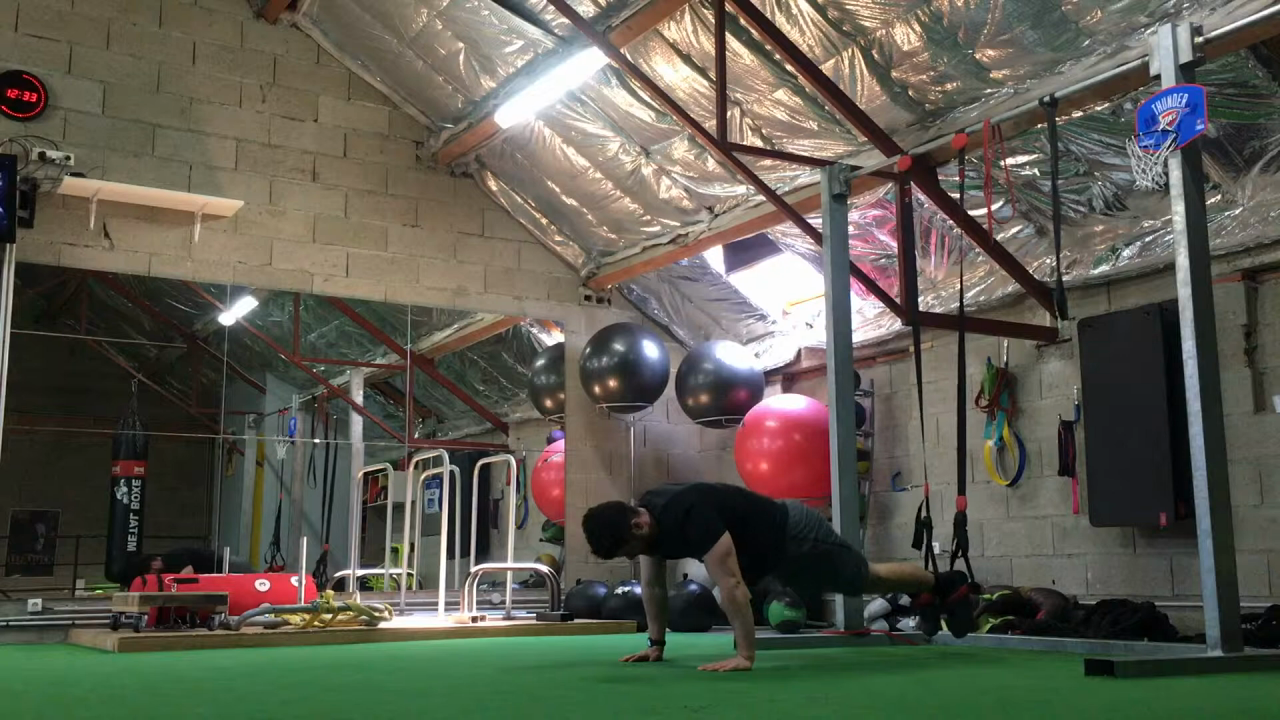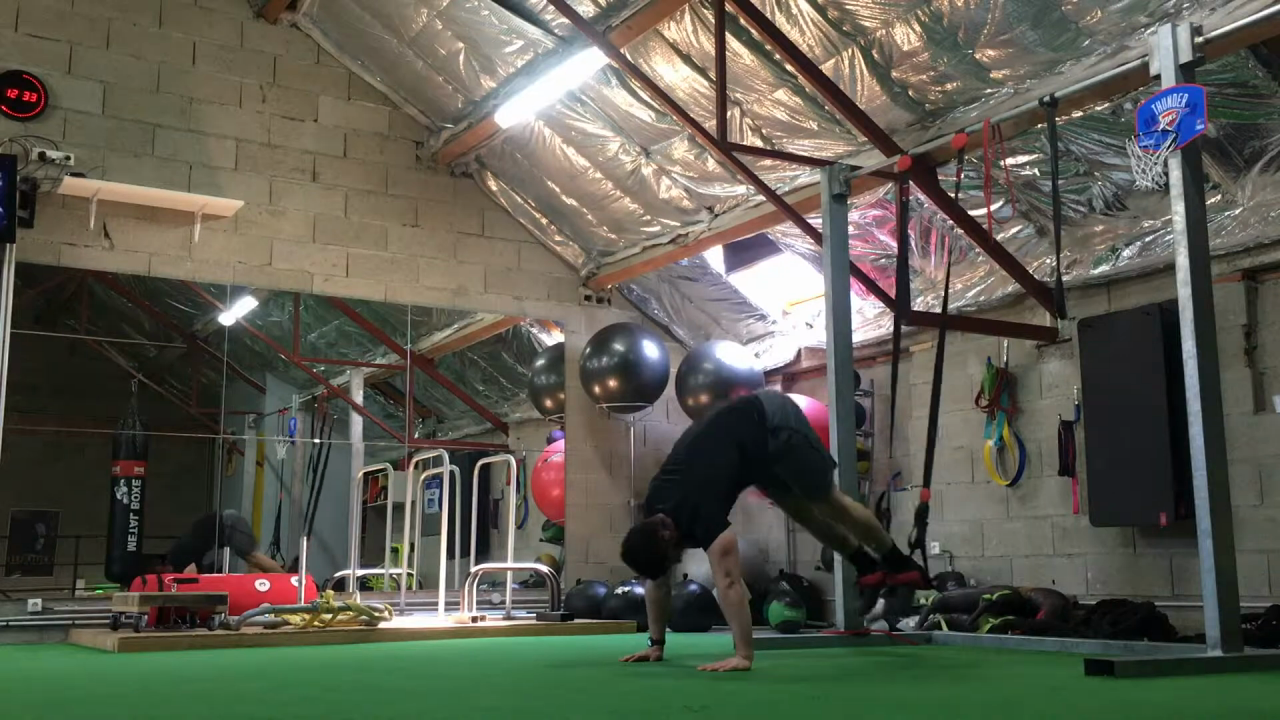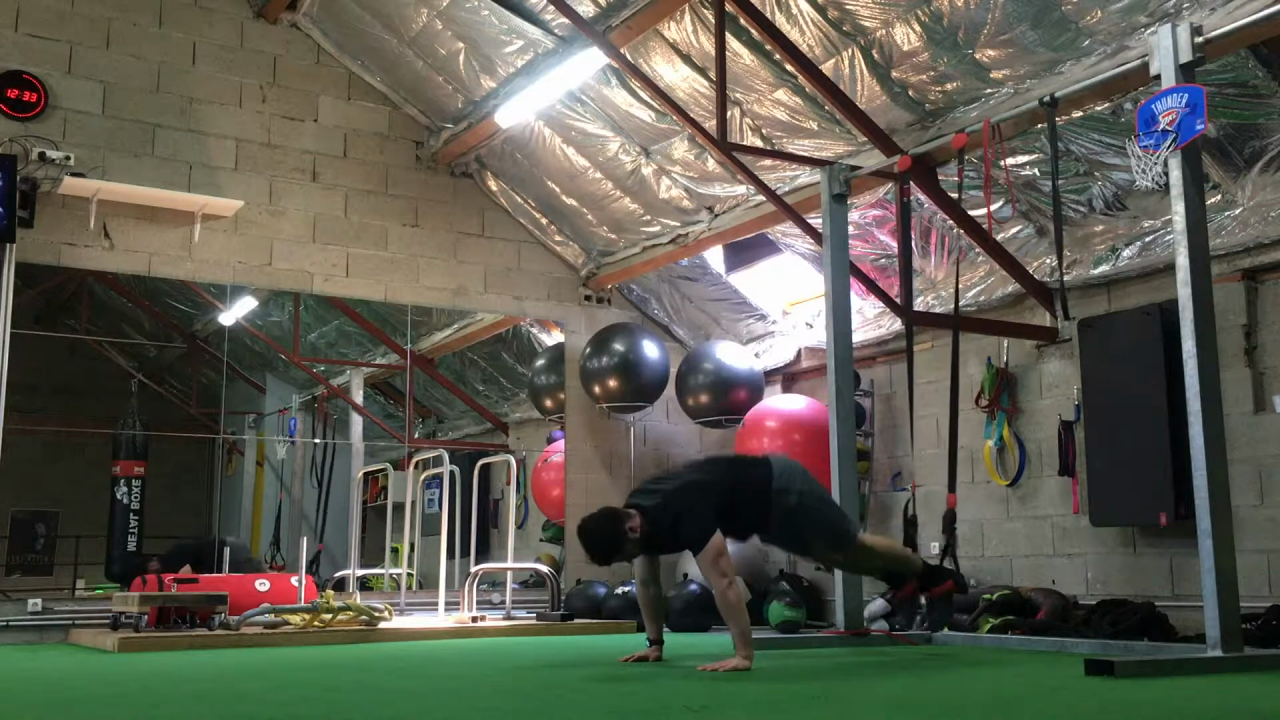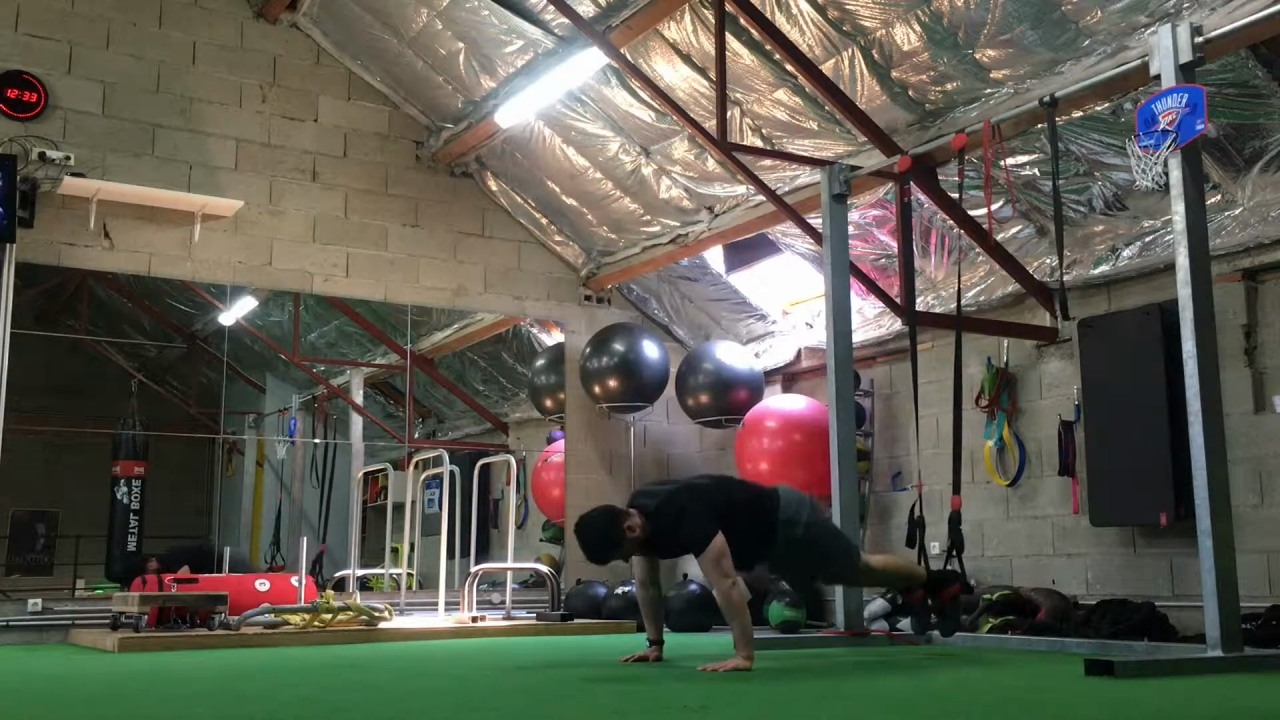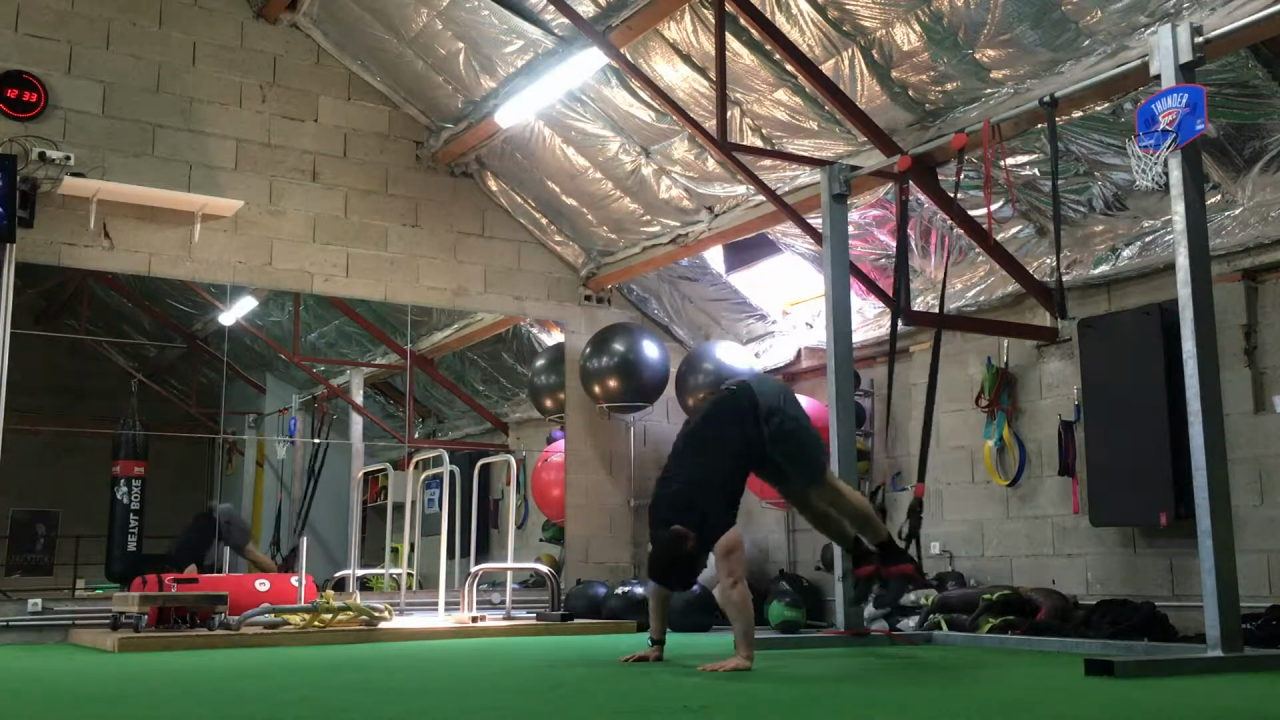
dt=0.4s
person 1, frame 1
left shoulder: (688, 513)
right shoulder: (647, 517)
left elbow: (731, 582)
right elbow: (653, 583)
left wrist: (745, 655)
right wrist: (656, 643)
left hip: (793, 536)
right hip: (773, 551)
left knee: (865, 579)
right knee: (857, 580)
left ankle: (948, 585)
right ankle: (921, 593)
person 1, frame 2
left shoulder: (699, 509)
right shoulder: (655, 511)
left elbow: (727, 582)
right elbow: (658, 582)
left wrist: (743, 656)
right wrist: (656, 644)
left hip: (774, 421)
right hip: (754, 435)
left knee: (827, 502)
right knee: (797, 507)
left ankle: (897, 563)
right ankle: (868, 566)
person 1, frame 3
left shoulder: (681, 511)
right shoulder: (640, 515)
left elbow: (723, 582)
right elbow: (647, 582)
left wrist: (743, 653)
right wrist: (655, 643)
left hip: (781, 488)
right hip: (762, 506)
left knee: (851, 544)
right knee: (827, 553)
left ankle: (933, 576)
right ankle: (900, 581)
person 1, frame 4
left shoulder: (682, 514)
right shoulder: (639, 516)
left elbow: (727, 582)
right elbow: (648, 583)
left wrist: (743, 654)
right wrist: (655, 643)
left hip: (786, 520)
right hip: (766, 537)
left knee: (857, 568)
right knee: (843, 574)
left ankle: (940, 582)
right ankle: (913, 589)
person 1, frame 5
left shoulder: (705, 509)
right shoulder: (664, 515)
left elbow: (731, 582)
right elbow: (660, 582)
left wrist: (744, 655)
right wrist: (656, 644)
left hip: (765, 405)
right hip: (740, 406)
left knee: (824, 489)
right knee: (798, 496)
left ankle: (892, 555)
right ankle: (863, 556)
